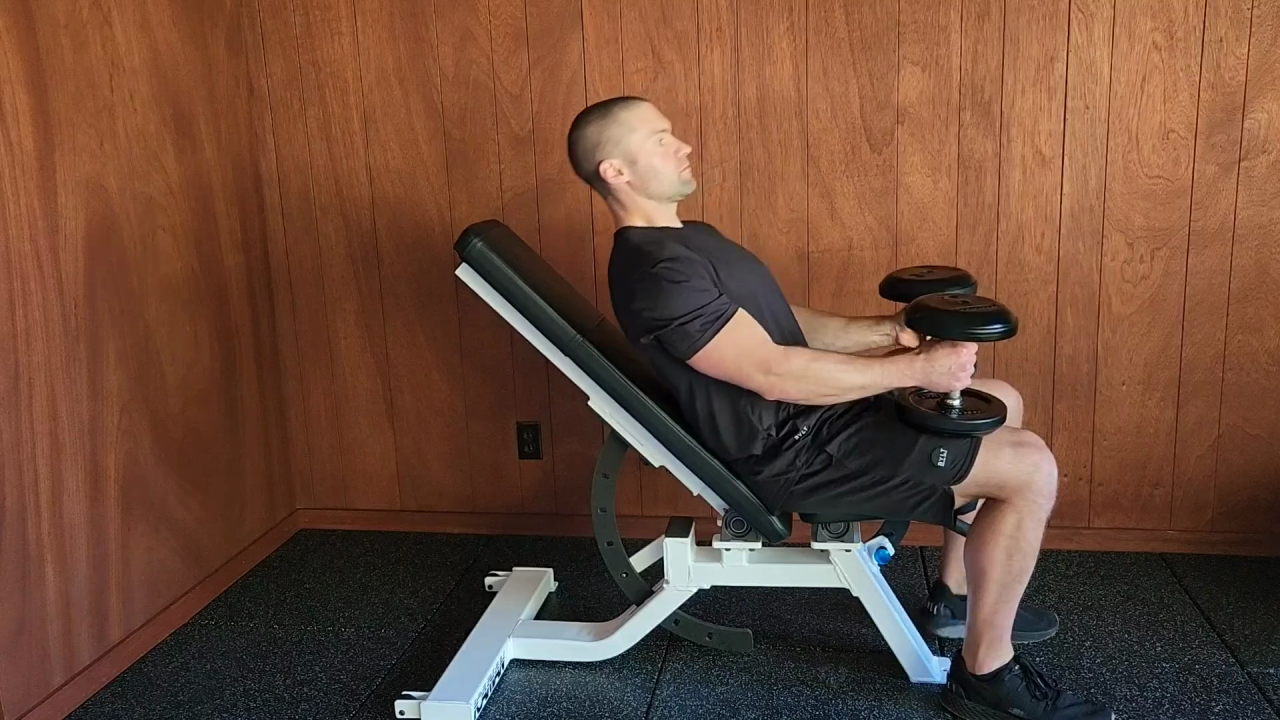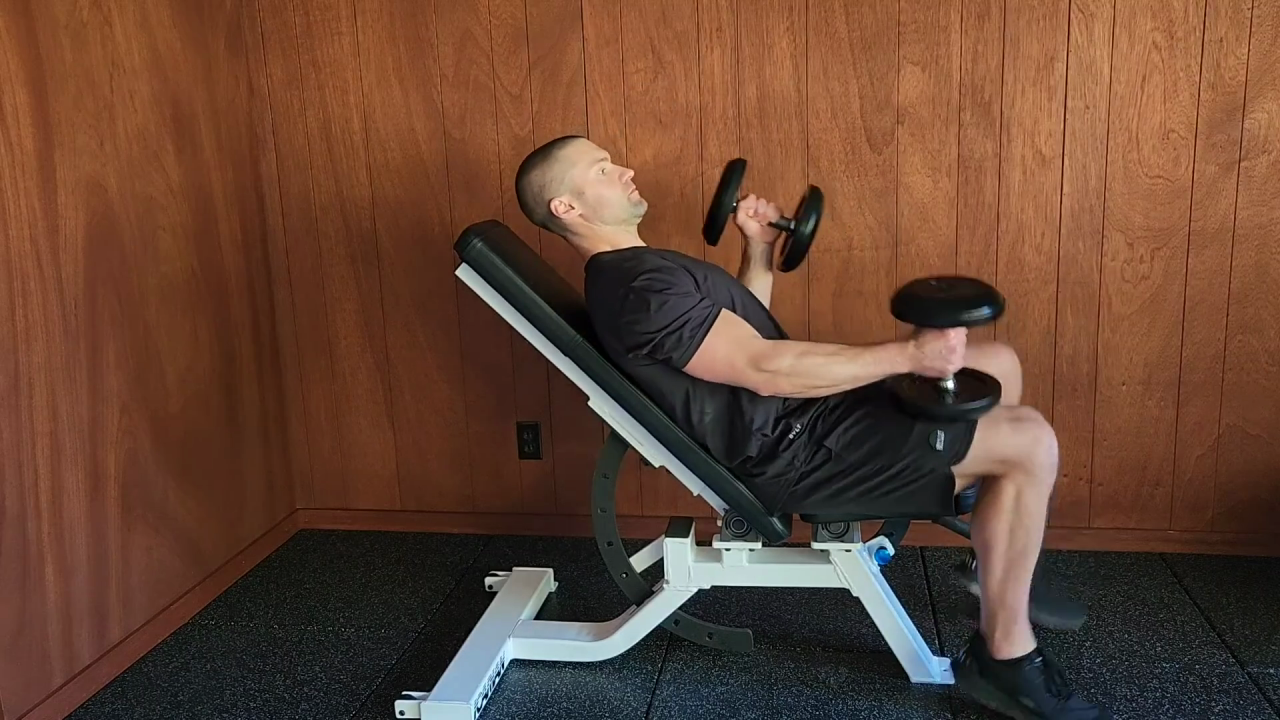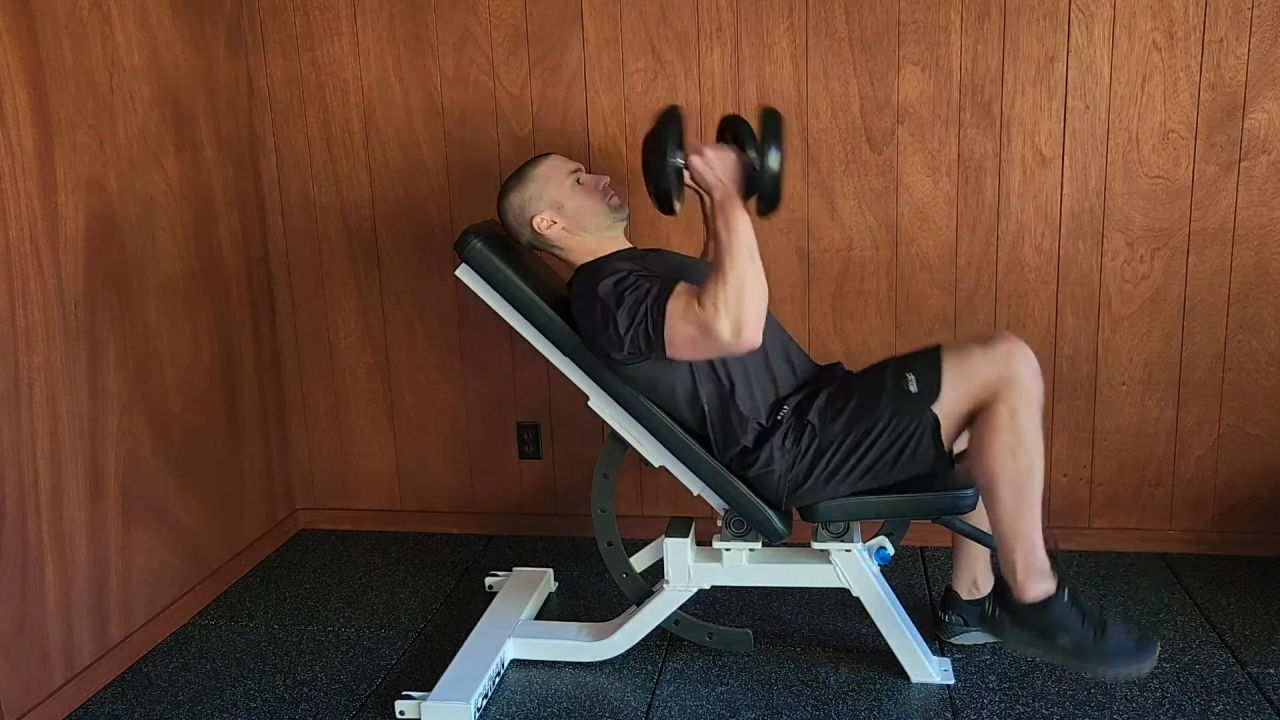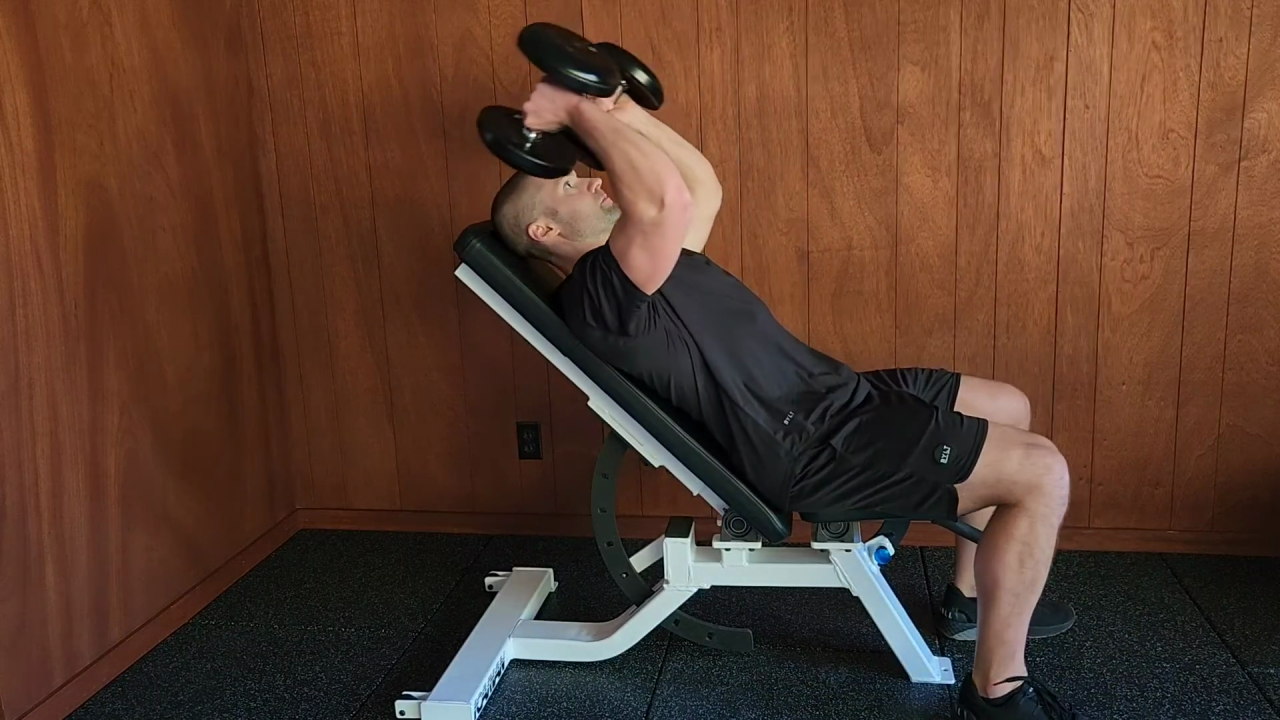
dt=0.5s
person 1, frame 1
left shoulder: (688, 240)
right shoulder: (655, 272)
left elbow: (784, 324)
right elbow: (772, 373)
left wrist: (886, 333)
right wrist: (915, 370)
left hip: (807, 415)
right hip: (793, 452)
left knee: (1000, 405)
right knee: (1029, 469)
left ankle: (957, 596)
person 1, frame 2
left shoulder: (636, 268)
right shoulder: (633, 287)
right elbow: (767, 368)
left wrist: (757, 251)
right wrist: (912, 356)
left hip: (792, 410)
right hip: (790, 450)
left knee: (998, 368)
right knee: (1031, 446)
left ankle: (999, 586)
right ankle: (1004, 658)
person 1, frame 3
left shoulder: (626, 269)
right shoulder: (610, 292)
left elbow: (719, 315)
right elbow: (735, 327)
left wrist: (716, 203)
right wrist: (730, 198)
left hip: (800, 414)
right hip: (790, 446)
left knee: (988, 420)
right knee: (1008, 367)
left ankle: (969, 600)
right ankle: (1034, 598)
person 1, frame 4
left shoulder: (634, 260)
right shoulder: (599, 290)
left elbow: (702, 190)
right elbow: (667, 197)
left wrist: (619, 111)
right wrist: (577, 110)
left hip: (828, 396)
right hip: (812, 446)
left knee: (1009, 408)
right knee: (1041, 473)
left ankle: (972, 596)
